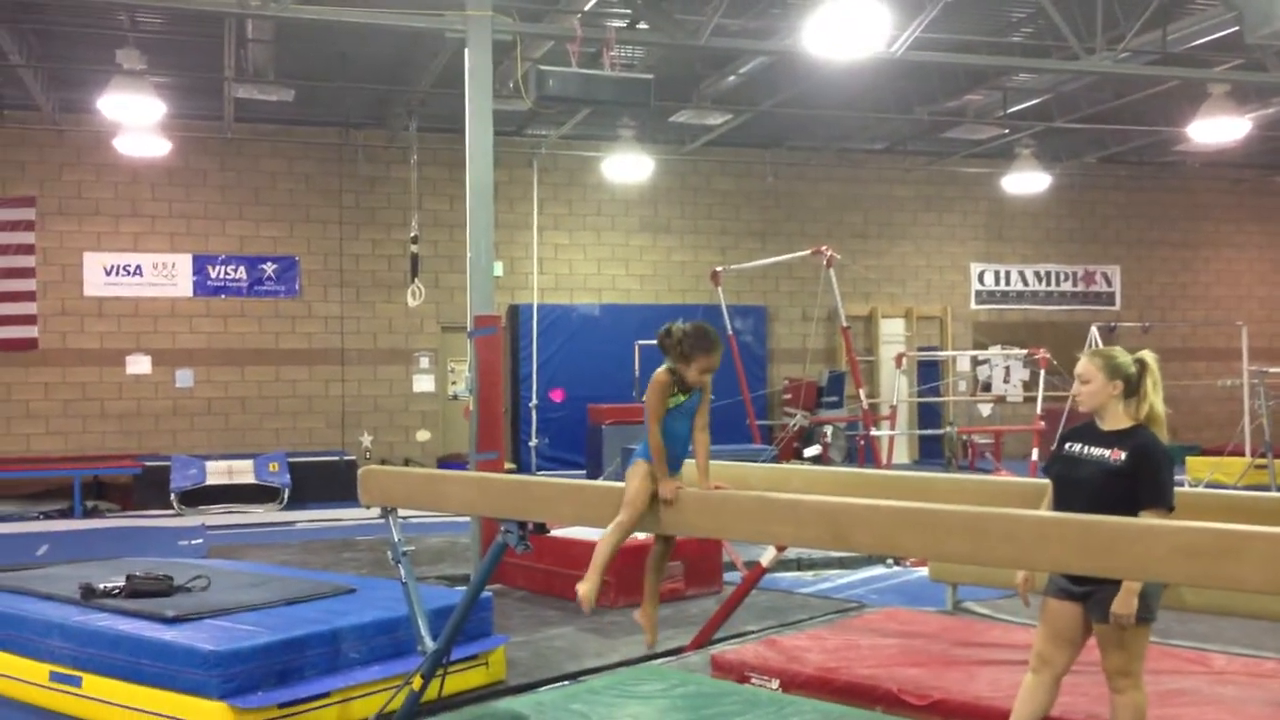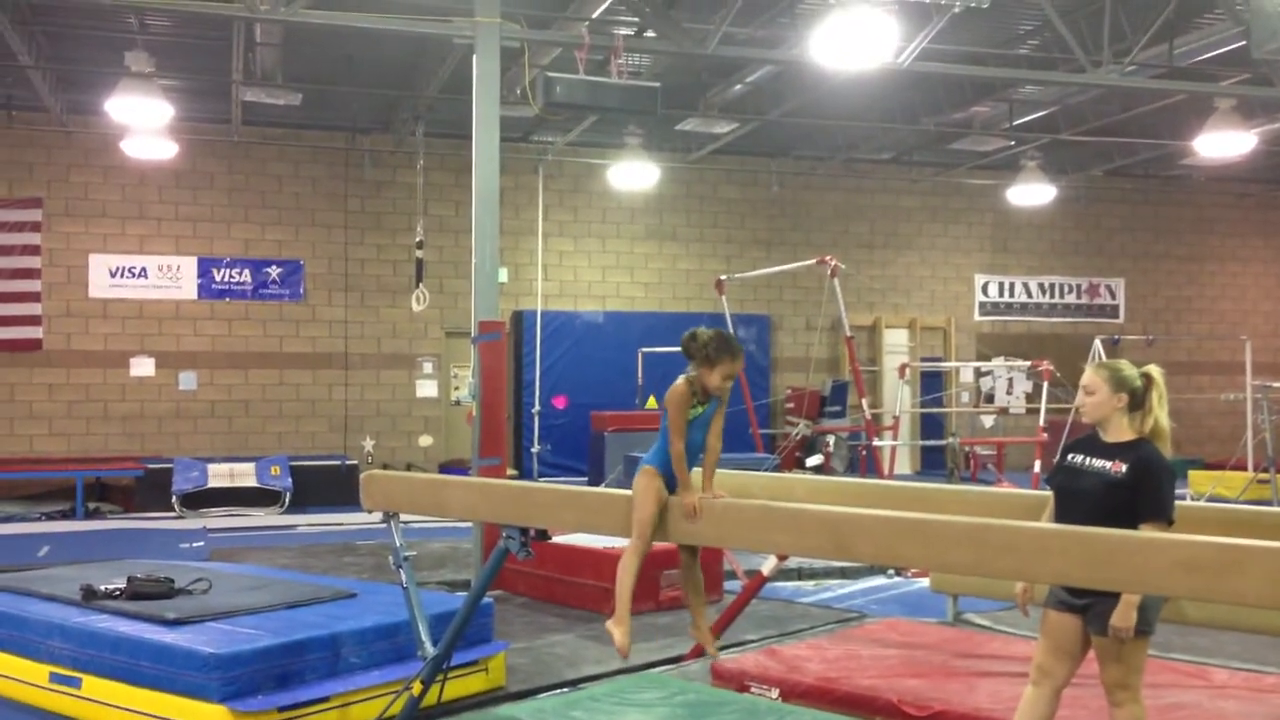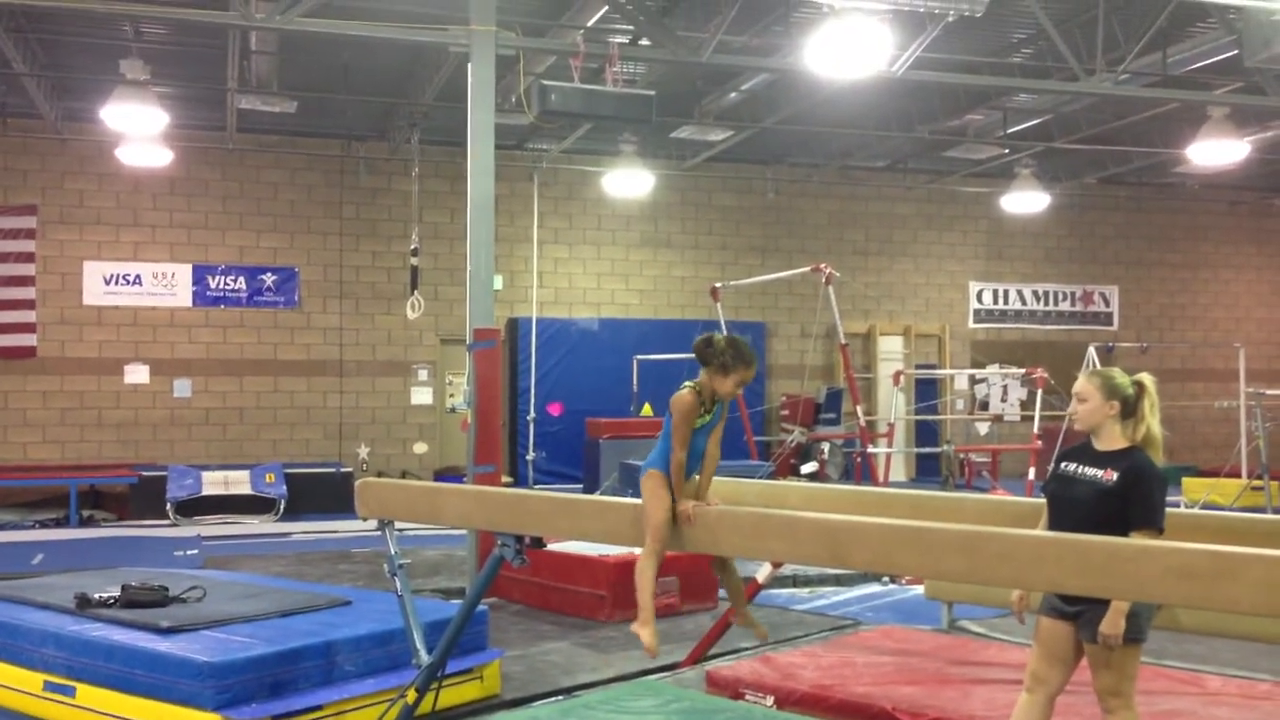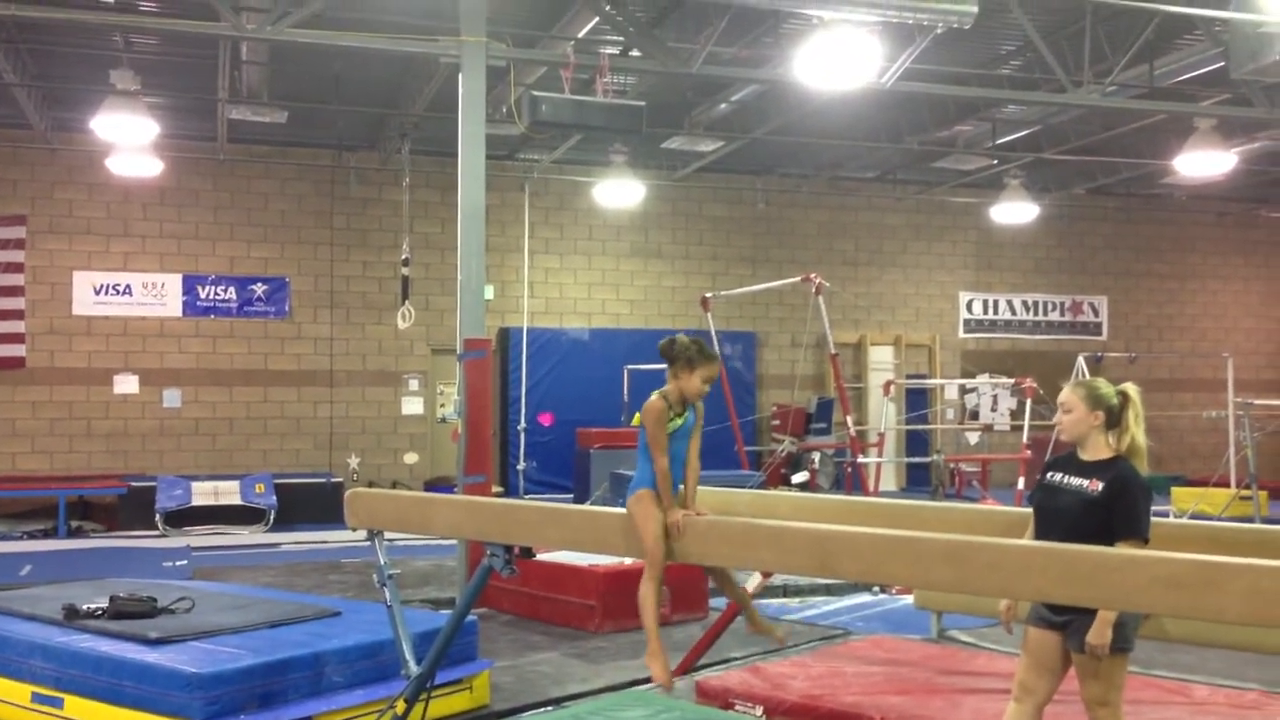
dt=0.5s
person 1, frame 1
left shoulder: (1146, 448)
right shoulder: (1072, 438)
right elbow: (1051, 504)
left wrist: (1131, 589)
left hip: (1118, 580)
right hip: (1068, 574)
left knee: (1122, 678)
right knee: (1043, 664)
person 1, frame 2
left shoulder: (1148, 462)
right shoulder: (1075, 449)
right elbow: (1052, 516)
left wrist: (1130, 603)
left hip: (1118, 593)
right hip: (1068, 585)
left knee: (1121, 691)
right knee: (1043, 676)
person 1, frame 3
left shoulder: (1140, 470)
right shoulder: (1069, 458)
right elbow: (1048, 524)
left wrist: (1119, 610)
left hip: (1110, 600)
right hip: (1062, 594)
right knee: (1038, 683)
person 1, frame 4
left shoulder: (1124, 480)
right shoulder: (1054, 468)
right elbow: (1034, 533)
left wrist: (1106, 620)
left hip: (1097, 609)
right hip: (1049, 603)
person 2, frame 1
left shoulder: (703, 385)
right shoulder: (661, 379)
left elbow: (701, 432)
right elbow: (653, 434)
left wrist: (704, 479)
right wrist: (663, 479)
left hip: (672, 470)
right hip: (645, 462)
left knee: (664, 544)
right knee: (632, 512)
left ankle: (648, 611)
right ankle: (592, 578)
person 2, frame 2
left shoulder: (720, 392)
right shoulder: (680, 390)
left elbow: (713, 440)
right elbow: (676, 445)
left wrist: (707, 489)
right wrist: (686, 490)
left hip: (681, 476)
right hip: (654, 471)
left knee: (690, 553)
right knee: (642, 538)
left ankle: (700, 624)
right ankle: (620, 618)
person 2, frame 3
left shoulder: (722, 399)
right shoulder: (687, 399)
left elbow: (711, 449)
right elbow: (677, 454)
left wrist: (702, 496)
right wrist: (682, 499)
left hip: (686, 477)
right hip: (659, 474)
right knee: (657, 540)
left ankle: (740, 610)
right ankle: (645, 620)
person 2, frame 4
left shoulder: (696, 407)
right shoulder: (656, 406)
left elbow: (693, 458)
right elbow: (661, 461)
left wrist: (689, 504)
right wrist: (671, 509)
left hip: (672, 492)
right hip: (647, 492)
right knee: (655, 565)
left ankle: (753, 618)
right ankle: (654, 649)
